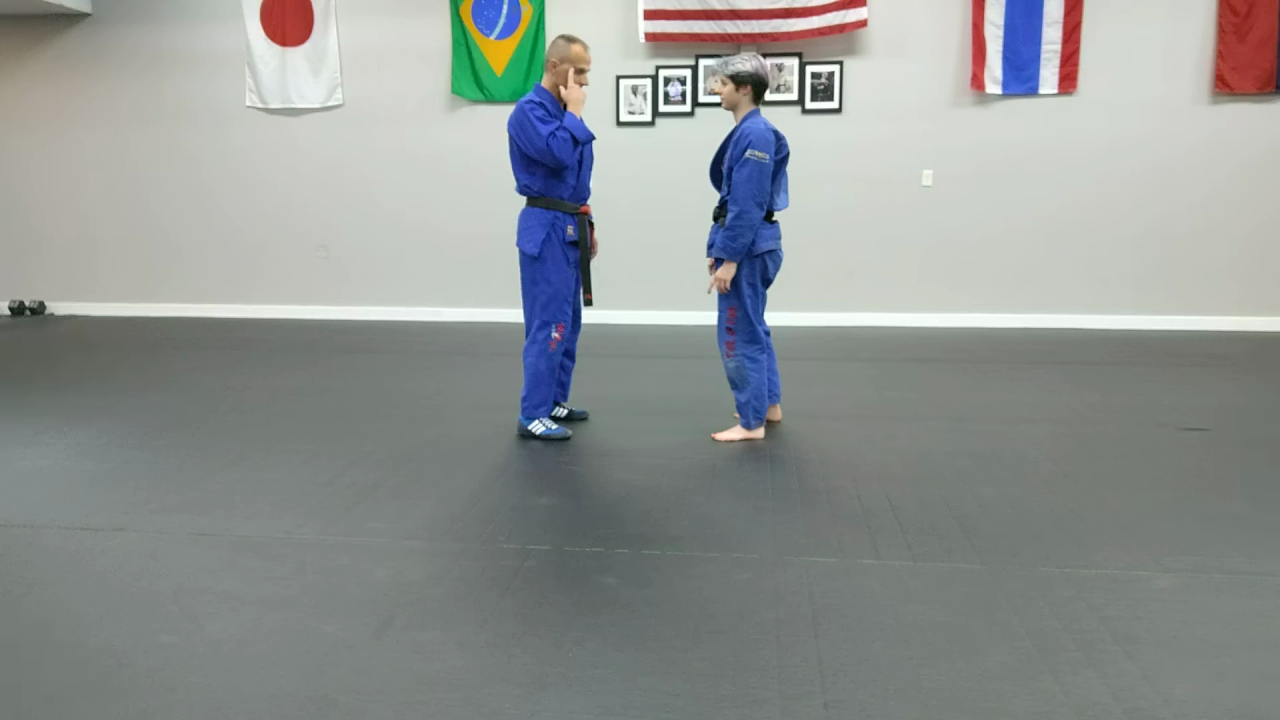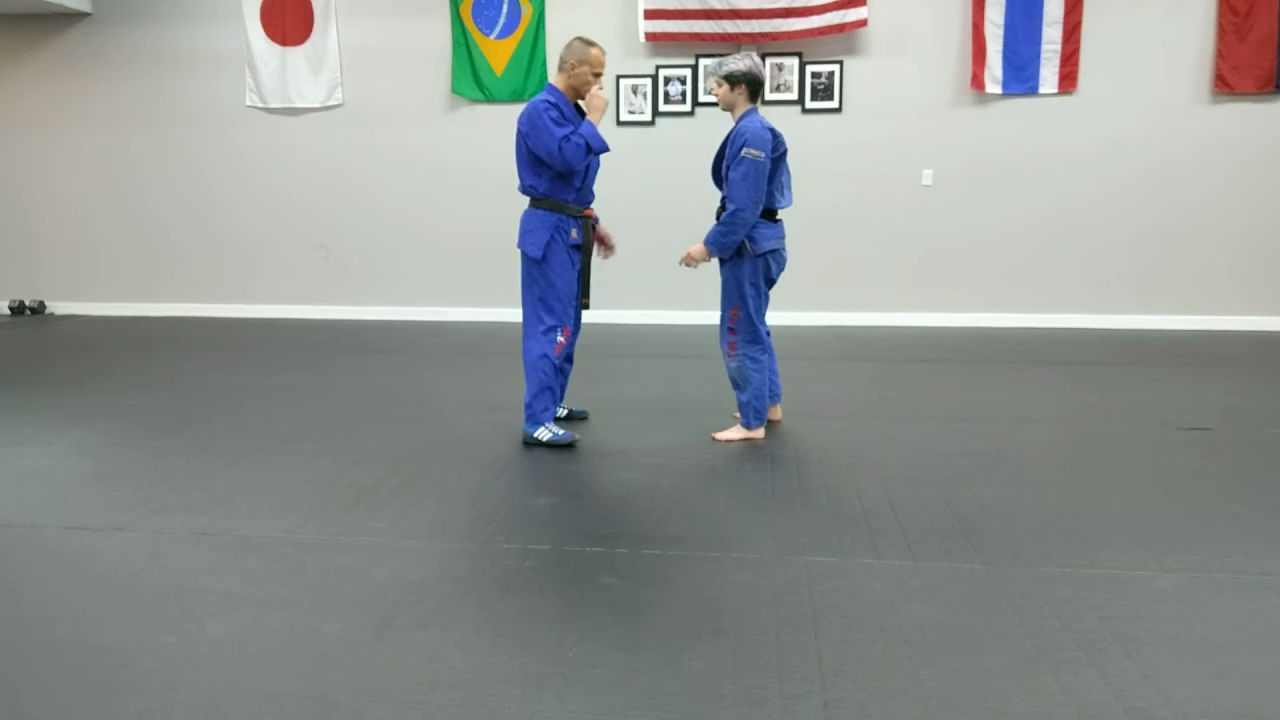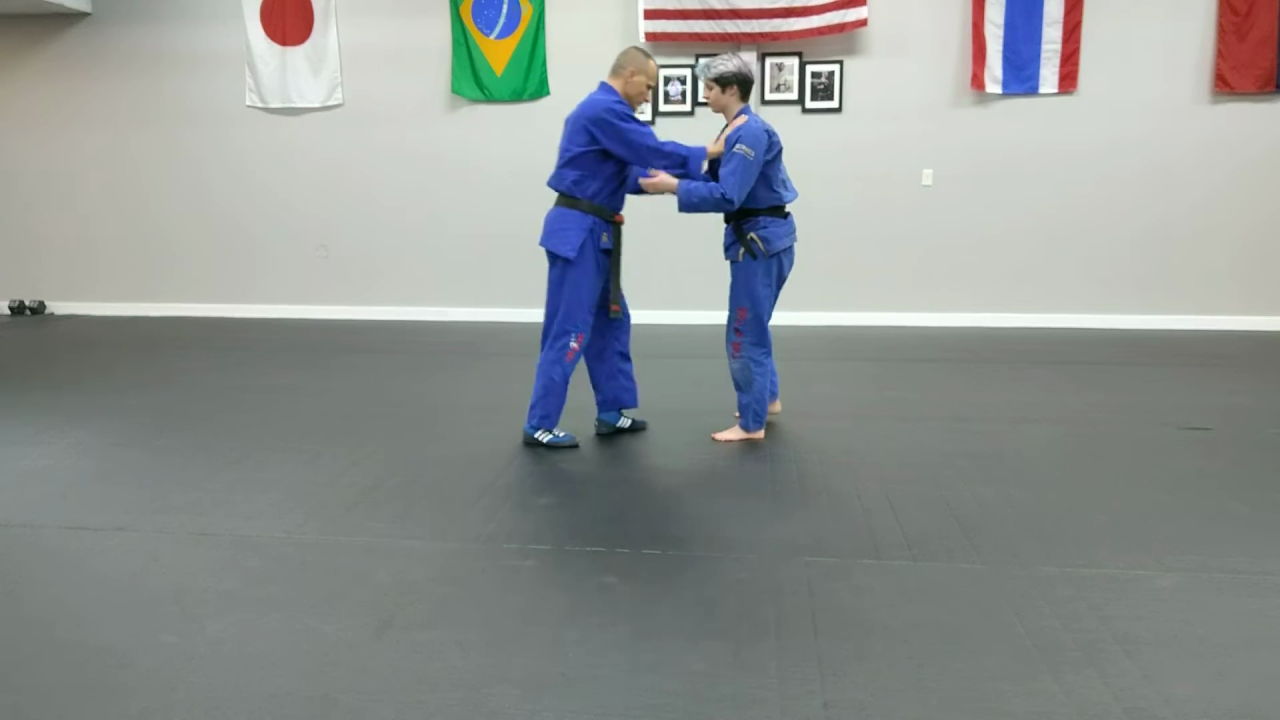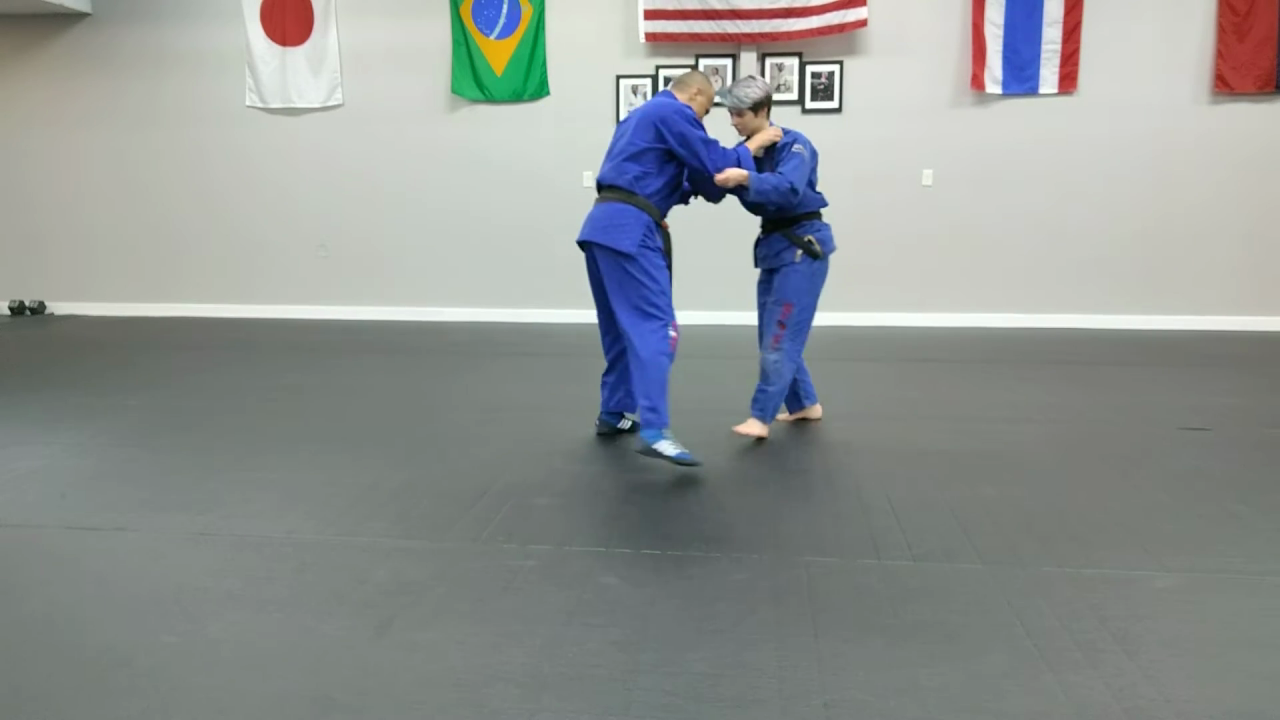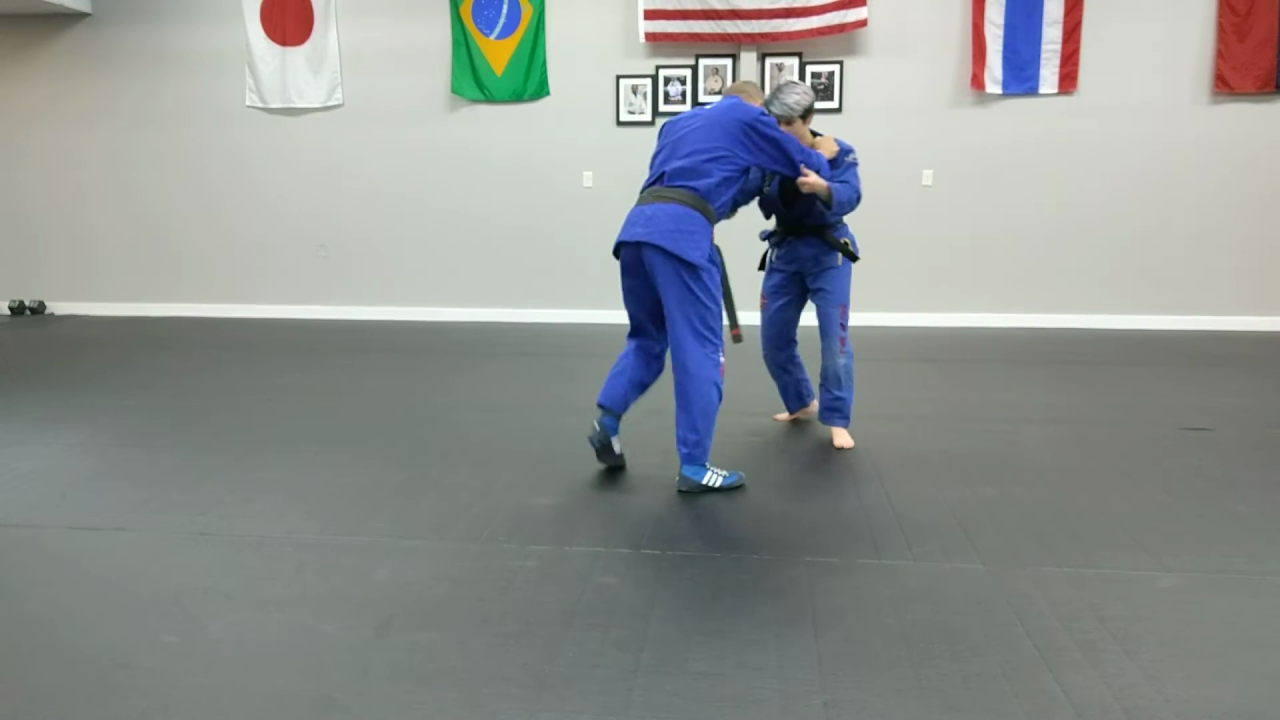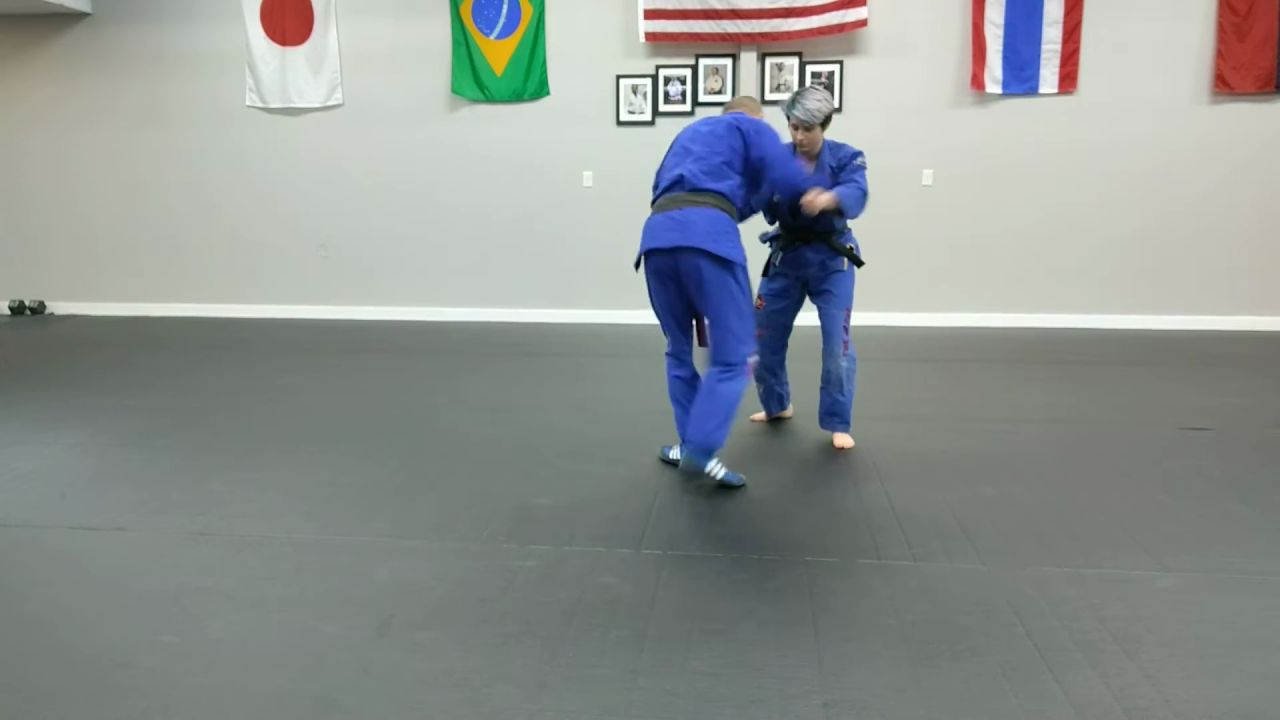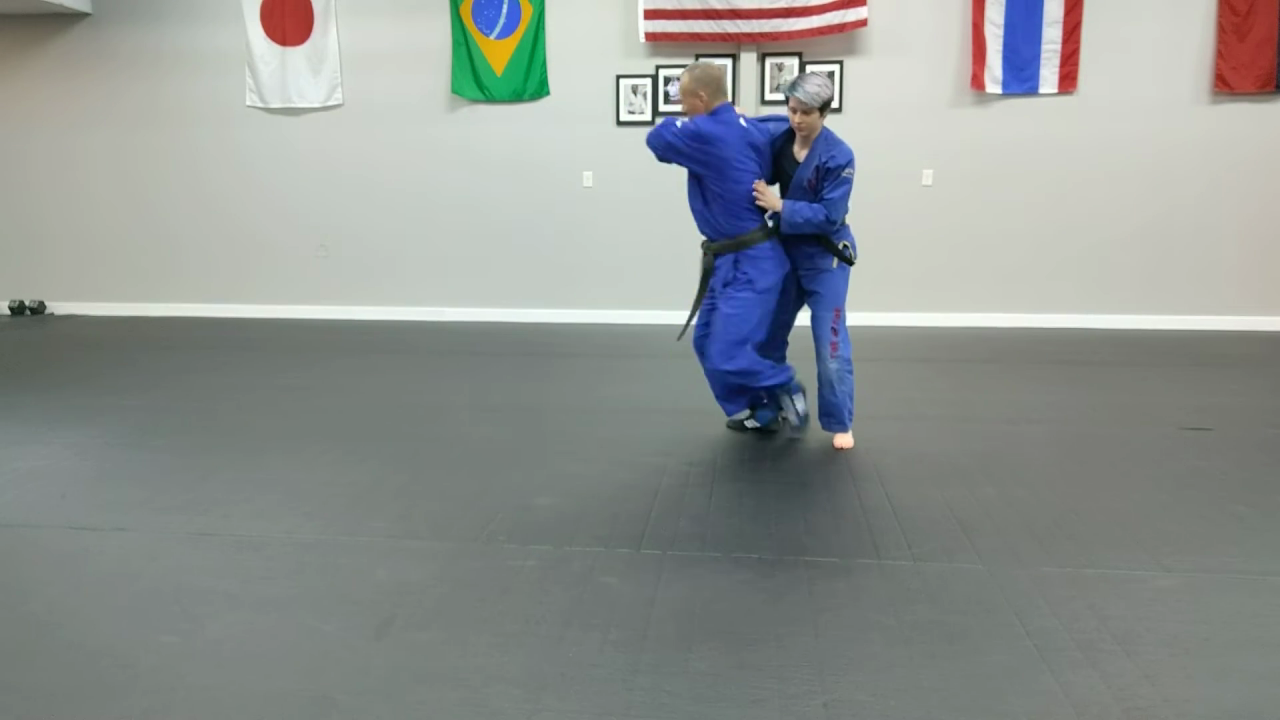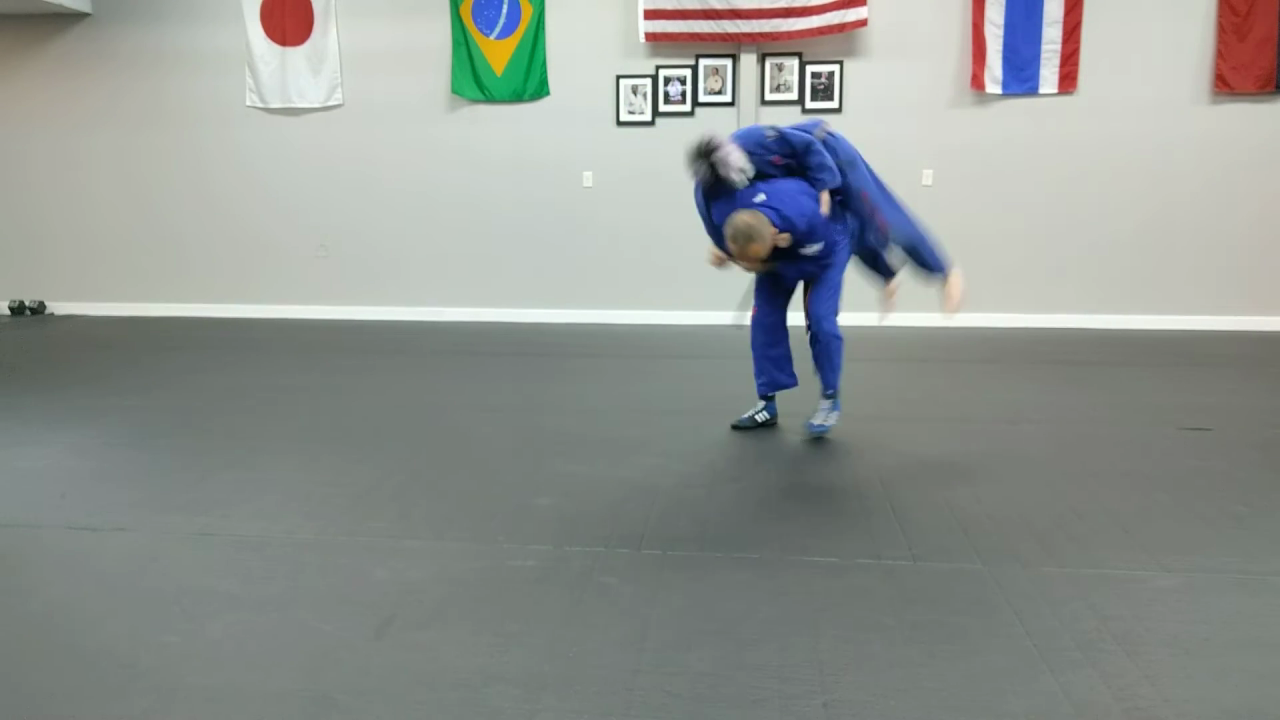
dt=0.5s
person 1, frame 1
left shoulder: (561, 111)
right shoulder: (529, 109)
right elbow: (559, 155)
left wrist: (586, 225)
right wrist: (574, 111)
left hip: (568, 227)
right hip: (547, 228)
left knee: (566, 321)
right knee: (550, 323)
left ankle: (553, 400)
right ankle: (533, 415)
person 1, frame 2
left shoulder: (569, 111)
right shoulder: (542, 110)
right elbow: (567, 160)
left wrist: (594, 224)
right wrist: (594, 119)
left hip: (569, 229)
right hip: (551, 231)
left knee: (566, 322)
right knee: (551, 325)
left ankle: (550, 401)
right ankle: (538, 421)
person 1, frame 3
left shoulder: (601, 109)
right shoulder: (605, 110)
left elbow: (620, 173)
right elbow: (653, 153)
left wrist: (668, 174)
right wrist: (710, 151)
left hip: (591, 233)
right hip: (578, 232)
left knee: (610, 323)
right knee: (569, 331)
left ankle: (612, 411)
right ankle: (540, 424)
person 1, frame 4
left shoulder: (641, 115)
right shoulder: (674, 113)
right elbow: (714, 165)
left wrist: (693, 189)
right wrist: (753, 144)
left hip: (603, 225)
right hip: (627, 229)
left knee: (620, 327)
right knee: (655, 328)
left ankle: (613, 414)
right ankle: (654, 432)
person 1, frame 5
left shoulder: (679, 122)
right shoulder: (749, 116)
right elbow: (802, 165)
left wrist: (738, 190)
right wrist: (823, 154)
left hip: (639, 223)
right hip: (683, 232)
left knee: (647, 337)
right knee: (700, 353)
left ankle: (609, 422)
right ankle: (693, 468)
person 1, frame 6
left shoulder: (688, 132)
right shoulder: (752, 127)
right elbow: (779, 163)
right wrist: (812, 193)
left hip: (658, 231)
right hip: (711, 233)
left knee: (680, 349)
right knee: (731, 353)
left ankle: (689, 446)
right ankle: (702, 450)
person 1, frame 7
left shoulder: (708, 133)
right shoulder: (750, 132)
left elbow: (659, 139)
left wrist: (684, 124)
left hip: (748, 264)
right hip: (730, 260)
left knee: (729, 358)
right knee: (708, 342)
left ankle: (788, 390)
right ankle: (761, 407)
person 1, frame 8
left shoulder: (805, 221)
right shoulder: (725, 212)
left elbow: (814, 262)
left wrist: (766, 265)
right wrist: (724, 254)
left hip: (823, 248)
right hip: (776, 247)
left knee: (821, 319)
right knee: (767, 318)
left ankle: (829, 400)
right ankle: (768, 402)
person 2, frame 1
left shoulder: (755, 135)
right shoulder: (748, 132)
left elbow: (747, 206)
left wrist: (729, 258)
right wrist: (720, 249)
left hip: (746, 246)
right hip: (745, 243)
left knee: (739, 332)
right knee: (751, 327)
left ankle: (752, 422)
right ankle: (769, 404)
person 2, frame 2
left shoulder: (752, 134)
right shoulder: (749, 130)
left elbow: (744, 205)
left wrist: (709, 245)
right wrist: (715, 240)
left hip: (750, 243)
right hip: (754, 241)
left knee: (740, 332)
right knee: (753, 327)
left ankle: (752, 422)
right ankle: (769, 404)
person 2, frame 3
left shoulder: (749, 133)
right shoulder: (742, 130)
left elbow: (727, 196)
right elbow: (726, 186)
left wrist: (675, 188)
right wrist: (680, 183)
left hip: (759, 240)
right hip: (761, 237)
left knee: (745, 331)
right knee: (752, 326)
left ankle: (752, 424)
right ankle: (767, 398)
person 2, frame 4
left shoulder: (793, 144)
left elbow: (788, 187)
right elbow: (732, 187)
left wrist: (745, 179)
left hip: (805, 246)
right hip: (774, 245)
left knee: (780, 333)
right knee: (771, 333)
left ankle: (762, 417)
right ankle: (806, 403)
person 2, frame 5
left shoulder: (837, 152)
left elbow: (850, 196)
left wrist: (824, 188)
left hip: (827, 252)
right hip: (785, 250)
left knee: (835, 339)
right knee: (775, 339)
left ankle: (838, 421)
right ankle: (803, 402)
person 2, frame 6
left shoulder: (846, 158)
left elbow: (856, 196)
left wrist: (830, 200)
left hip: (831, 257)
right hip: (786, 254)
left knee: (837, 343)
right knee: (766, 337)
left ankle: (838, 423)
right ankle: (777, 404)
person 2, frame 7
left shoulder: (838, 155)
right shoulder: (777, 134)
left elbow: (828, 215)
left wrist: (780, 206)
left hip: (825, 255)
right hip: (785, 251)
left knee: (829, 341)
right knee: (766, 334)
left ankle: (840, 424)
person 2, frame 8
left shoulder: (754, 140)
left elbow: (810, 145)
left wrist: (824, 190)
left hip: (821, 152)
left knee: (884, 223)
right knee: (857, 230)
left ankle: (945, 273)
right ankle: (888, 276)
